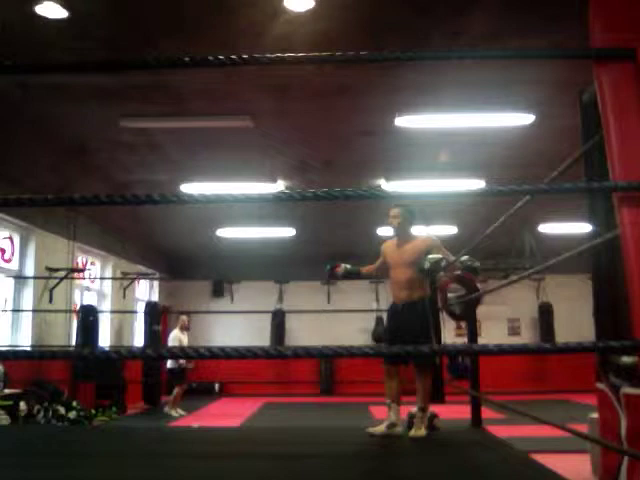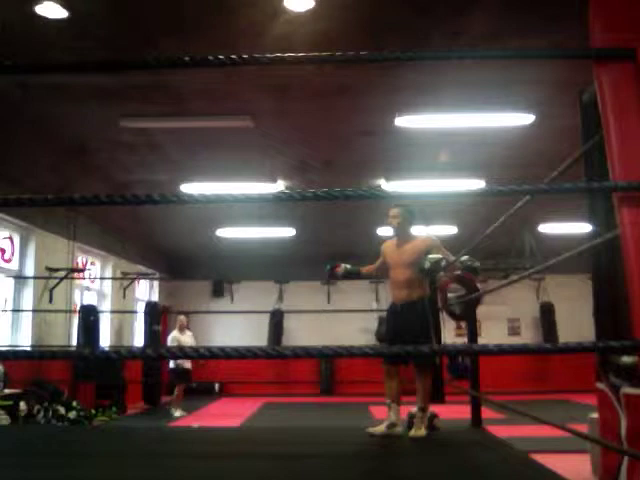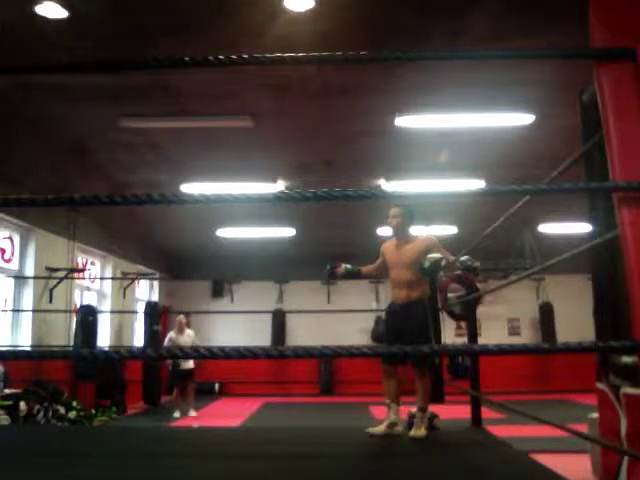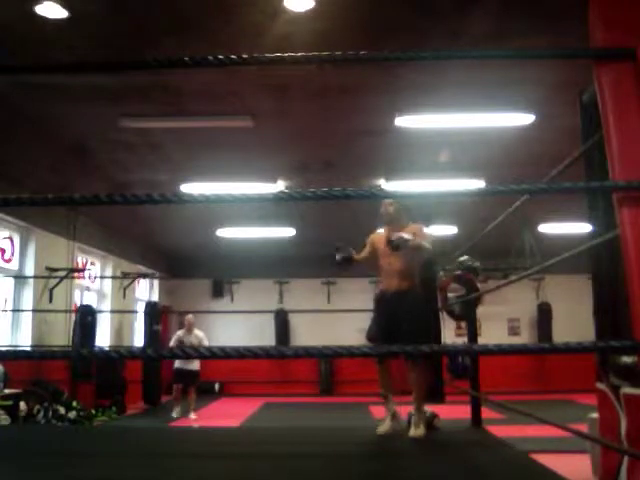
dt=0.5s
person 1, frame 1
left shoulder: (427, 243)
right shoulder: (387, 247)
left elbow: (452, 262)
right elbow: (377, 269)
right wrist: (348, 271)
left hip: (418, 309)
right hip: (396, 310)
left knee: (422, 366)
right knee: (390, 365)
left ankle: (421, 421)
right ankle: (393, 420)
person 1, frame 2
left shoulder: (426, 242)
right shoulder: (386, 248)
left elbow: (452, 262)
right elbow: (377, 269)
right wrist: (348, 271)
left hip: (417, 309)
right hip: (395, 310)
left knee: (422, 366)
right knee: (390, 366)
left ankle: (421, 420)
right ankle: (393, 420)
person 1, frame 3
left shoulder: (426, 243)
right shoulder: (386, 247)
left elbow: (452, 261)
right elbow: (377, 270)
right wrist: (348, 270)
left hip: (417, 309)
right hip: (394, 309)
left knee: (421, 366)
right knee: (389, 365)
left ankle: (421, 420)
right ankle: (393, 420)
person 1, frame 4
left shoulder: (414, 230)
right shoulder: (375, 238)
left elbow: (427, 251)
right elbow: (361, 258)
left wrist: (410, 241)
right wrist: (350, 256)
left hip: (411, 299)
right hip: (384, 299)
left knee: (415, 358)
right knee: (381, 356)
left ankle: (419, 416)
right ankle: (390, 412)
person 2, frame 1
left shoulder: (185, 334)
right shoulder: (175, 334)
left wrist: (187, 361)
right wrist: (180, 362)
left hip: (181, 365)
right hip: (175, 366)
left knee: (182, 387)
right knee: (179, 387)
left ankle: (176, 408)
right ankle: (169, 407)
person 2, frame 2
left shoulder: (189, 334)
right shoulder: (174, 335)
right wrist: (177, 362)
left hip: (187, 365)
right hip: (177, 366)
left knee: (182, 388)
right knee: (179, 387)
left ankle: (177, 408)
right ankle: (175, 409)
person 2, frame 3
left shoulder: (191, 333)
right shoulder: (171, 335)
right wrist: (170, 360)
left hip: (189, 365)
right hip: (176, 366)
left knee: (190, 387)
right knee: (177, 389)
left ankle: (191, 409)
right ankle: (177, 410)
person 2, frame 4
left shoulder: (200, 335)
right shoulder: (179, 334)
right elbow: (171, 348)
right wrist: (178, 348)
left hip: (193, 366)
right hip: (179, 365)
left knee: (191, 389)
right knee: (177, 388)
left ankle: (191, 411)
right ankle: (177, 407)
